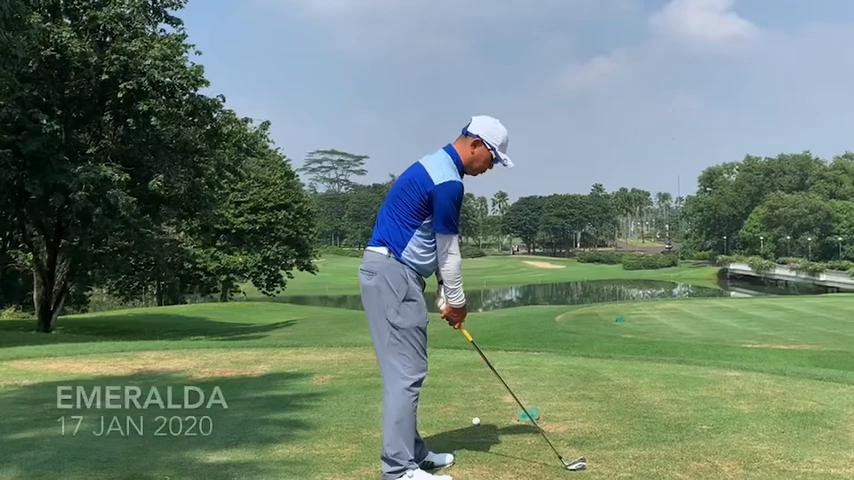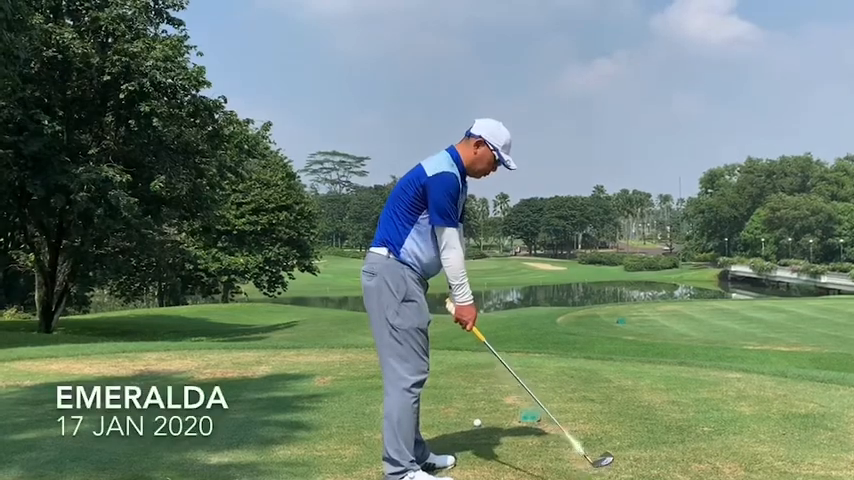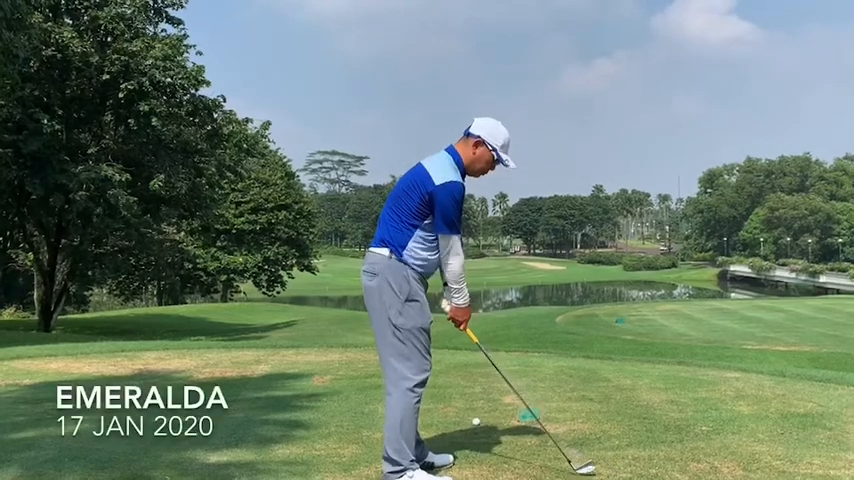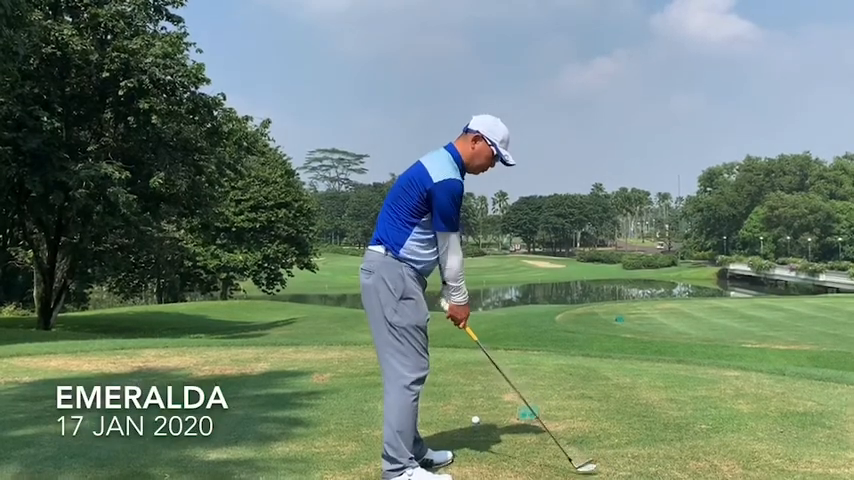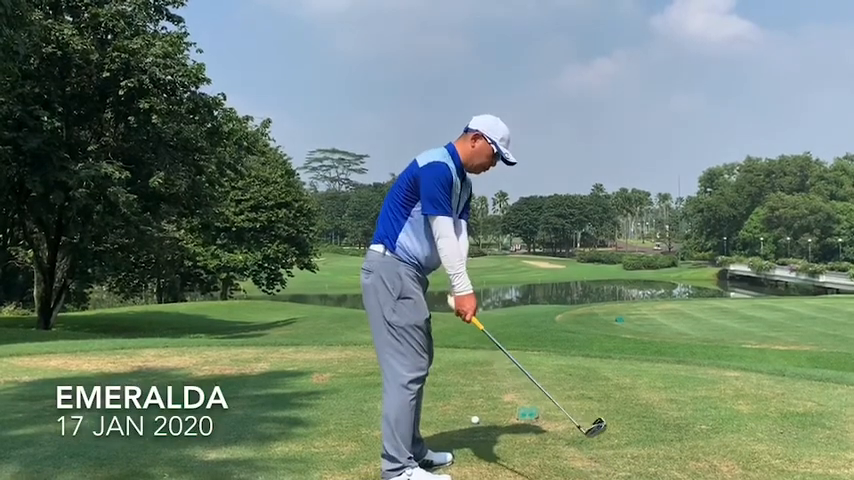
dt=0.4s
person 1, frame 1
left shoulder: (437, 166)
right shoulder: (448, 181)
left elbow: (441, 245)
right elbow: (449, 249)
left wrist: (447, 291)
right wrist: (457, 300)
left hip: (394, 271)
right hip: (393, 273)
left knee: (407, 368)
right knee: (406, 371)
left ankle: (411, 450)
person 1, frame 2
left shoulder: (454, 178)
right shoulder: (443, 176)
left elbow: (453, 242)
right elbow: (449, 246)
left wrist: (457, 295)
right wrist: (465, 299)
left hip: (402, 275)
right hip: (393, 274)
left knee: (410, 369)
right knee: (406, 372)
person 1, frame 3
left shoulder: (442, 169)
right shoulder: (448, 182)
left elbow: (446, 247)
right elbow: (451, 250)
left wrist: (452, 293)
right wrist: (461, 300)
left hip: (397, 273)
right hip: (395, 274)
left knee: (408, 369)
right knee: (409, 371)
person 1, frame 4
left shoulder: (439, 164)
right shoulder: (447, 180)
left elbow: (444, 244)
right elbow: (449, 247)
left wrist: (450, 292)
right wrist: (459, 298)
left hip: (396, 271)
right hip: (392, 273)
left knee: (407, 366)
right knee: (407, 369)
left ankle: (411, 450)
person 1, frame 5
left shoulder: (461, 182)
right shoulder: (436, 167)
left elbow: (459, 236)
right elbow: (444, 235)
left wrist: (459, 288)
right wrist: (463, 289)
left hip: (408, 273)
right hip: (391, 271)
left knee: (416, 364)
right knee: (405, 368)
left ankle: (412, 451)
